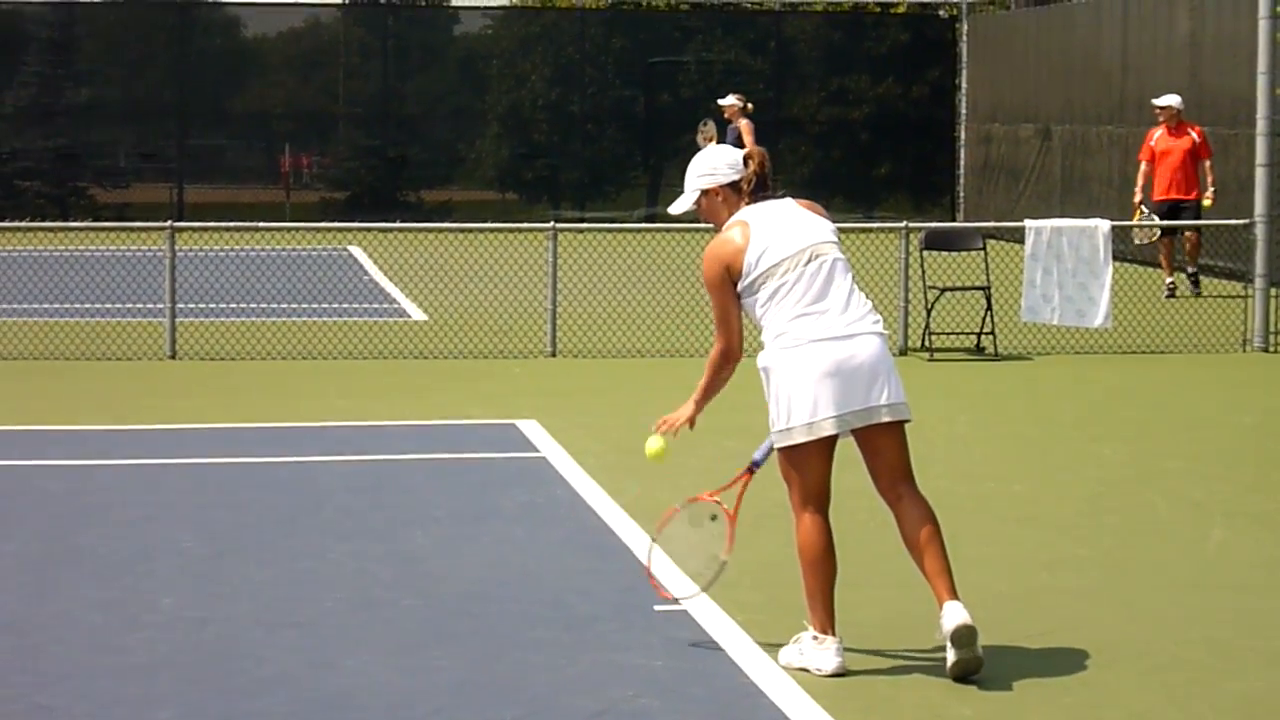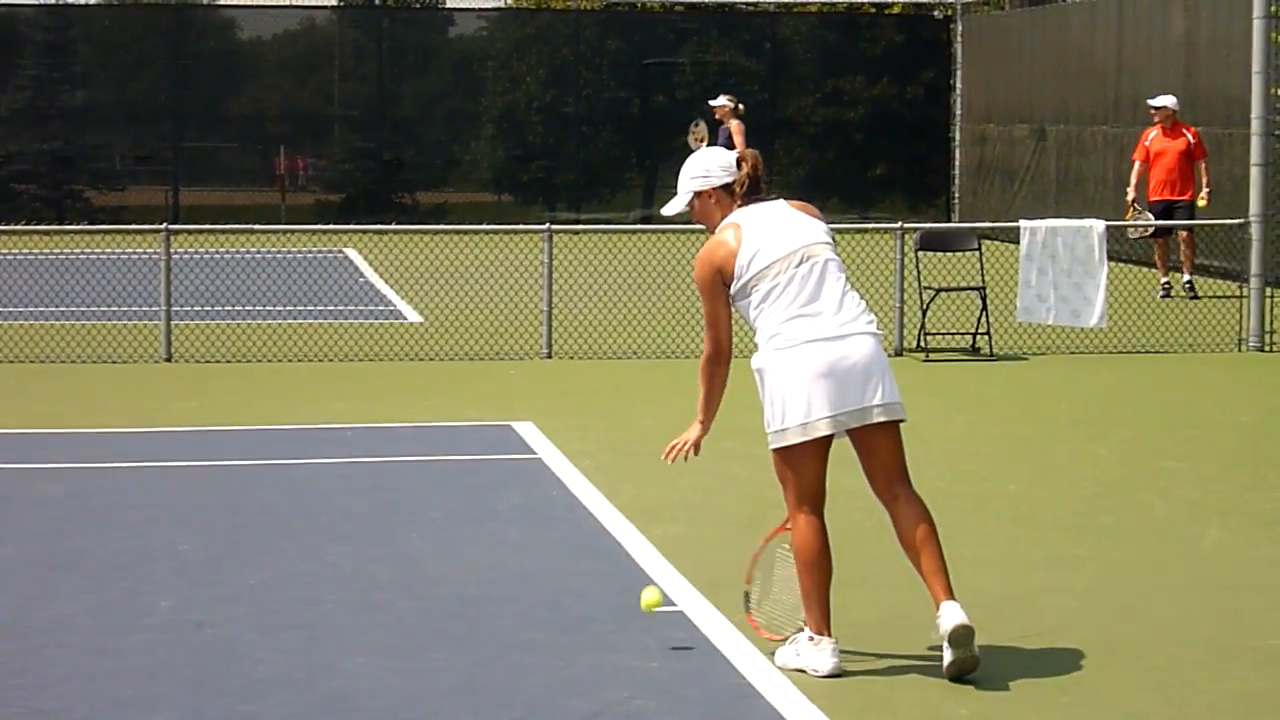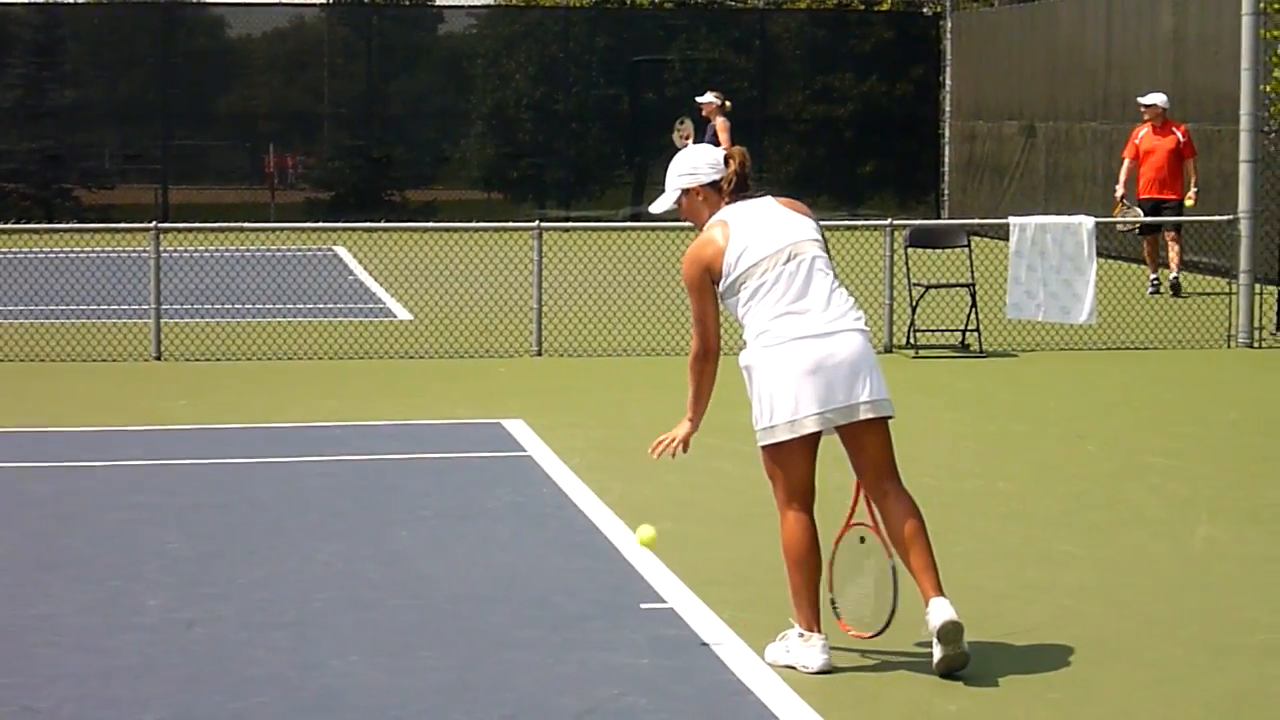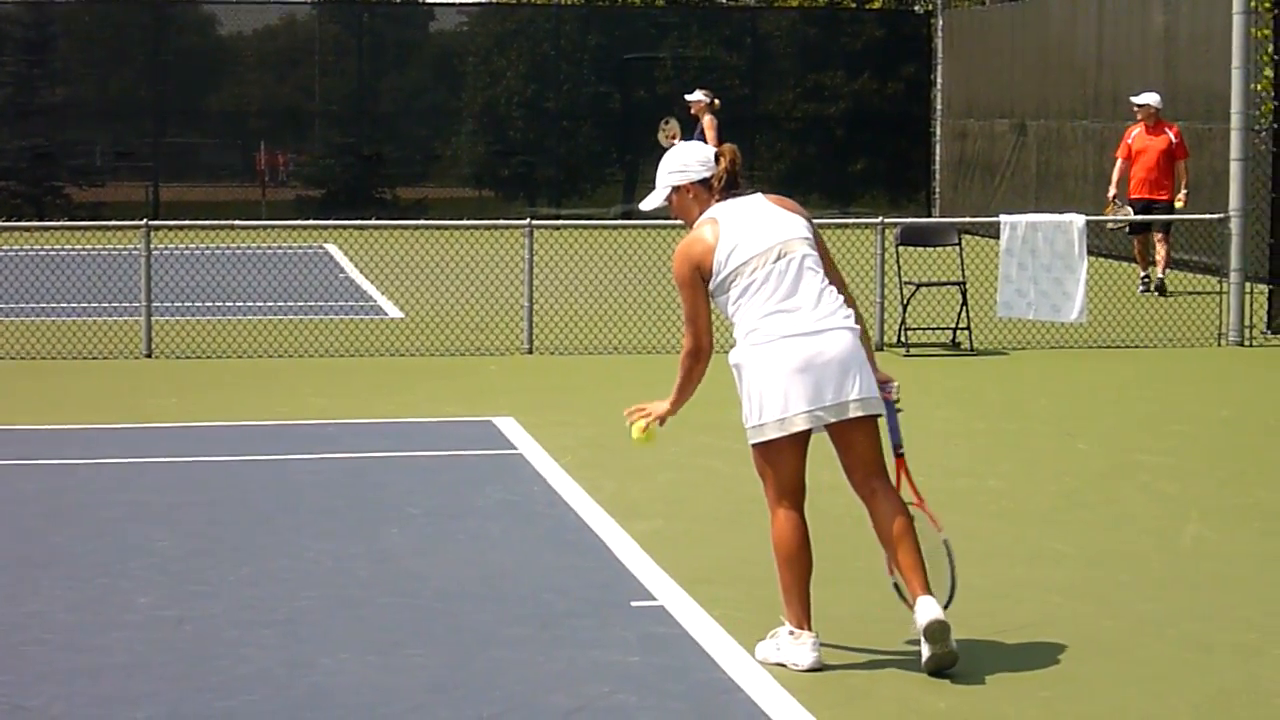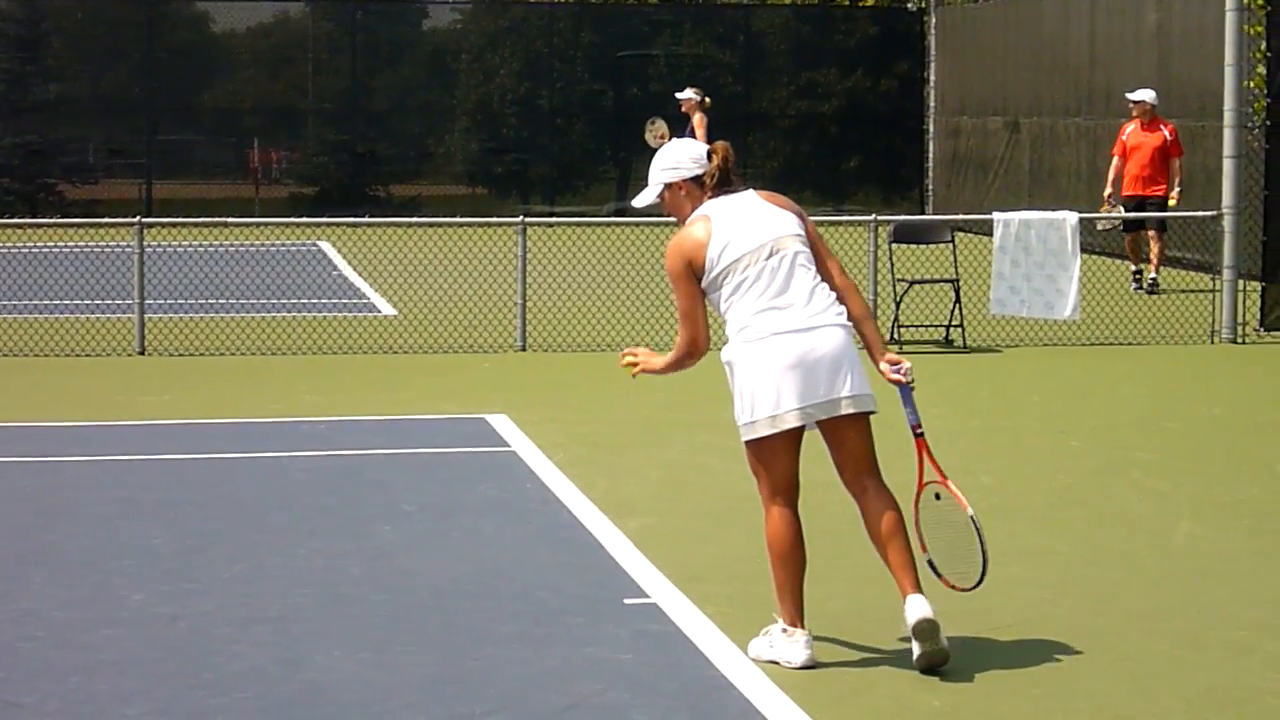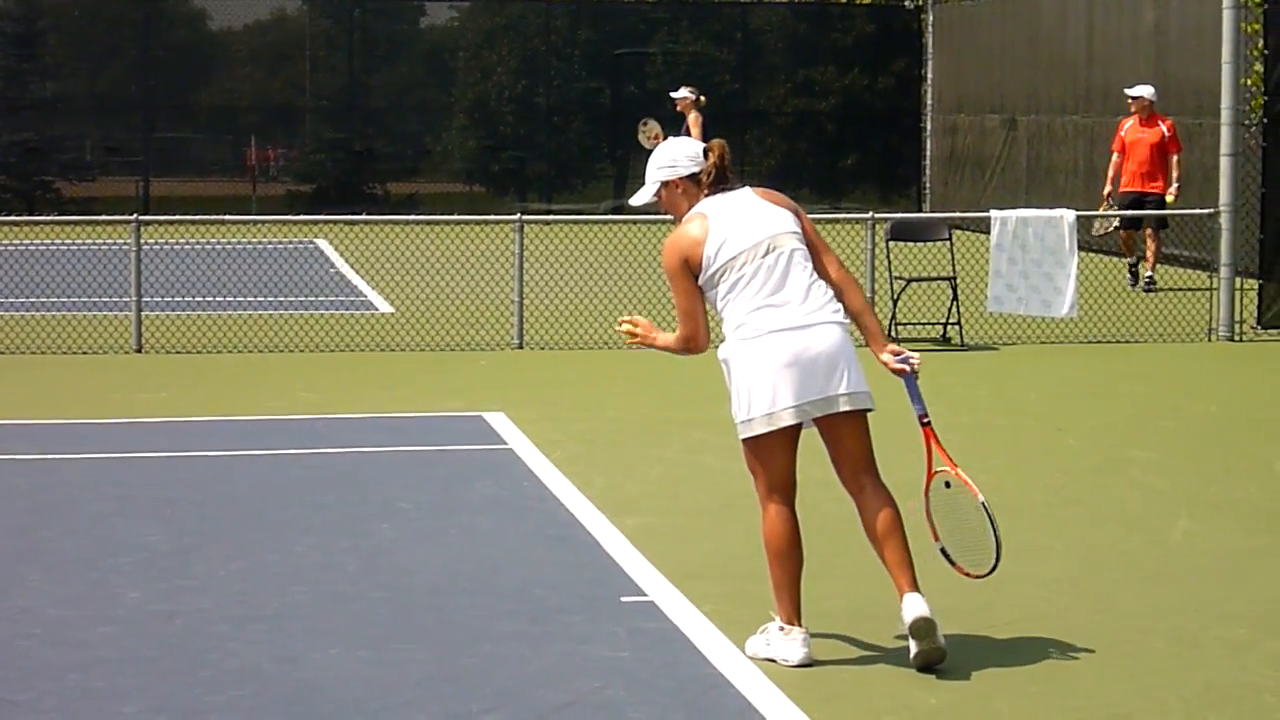
dt=0.1s
person 1, frame 1
left shoulder: (721, 250)
right shoulder: (812, 211)
left elbow: (728, 350)
left wrist: (693, 408)
left hip: (802, 366)
right hip: (867, 349)
left knee: (810, 509)
right knee: (901, 491)
left ankle: (822, 640)
right ankle: (952, 609)
person 1, frame 2
left shoulder: (713, 254)
right shoulder: (804, 212)
left elbow: (718, 353)
left wrist: (701, 427)
left hip: (796, 367)
right hip: (861, 348)
left knee: (805, 509)
right knee: (896, 491)
left ankle: (818, 641)
right ankle: (948, 609)
person 1, frame 3
left shoulder: (701, 251)
right shoulder: (794, 209)
left elbow: (706, 351)
left wrist: (688, 425)
left hip: (784, 364)
right hip: (849, 346)
left knee: (794, 506)
right knee: (885, 487)
left ankle: (808, 638)
right ankle: (937, 605)
person 1, frame 4
left shoulder: (692, 248)
right shoulder: (786, 207)
left elbow: (698, 347)
right elbow: (841, 288)
left wrist: (672, 405)
right wrist: (871, 362)
left hip: (774, 361)
right hip: (839, 344)
left knee: (786, 503)
right knee: (875, 485)
left ankle: (799, 636)
right ankle: (925, 604)
person 1, frame 5
left shoulder: (684, 244)
right shoulder: (779, 203)
left elbow: (694, 345)
right elbow: (839, 281)
left wrist: (657, 361)
right wrist: (881, 353)
left hip: (766, 358)
right hip: (831, 343)
left knee: (779, 501)
right knee: (867, 484)
left ankle: (791, 634)
right ankle: (915, 602)
person 1, frame 6
left shoulder: (682, 242)
right shoulder: (776, 200)
left elbow: (694, 339)
right elbow: (837, 275)
left wrist: (654, 337)
right wrist: (879, 344)
left hip: (763, 356)
right hip: (828, 340)
left knee: (776, 498)
right knee: (864, 481)
left ankle: (789, 632)
right ankle: (912, 601)
person 2, frame 1
left shoulder: (1195, 132)
right shoulder: (1154, 134)
left elbow: (1205, 162)
right elbow: (1145, 165)
left wrist: (1210, 188)
right wrist: (1139, 190)
left hip: (1189, 196)
right hip: (1162, 197)
left knee: (1192, 235)
right knee: (1165, 240)
left ankle: (1192, 270)
right ankle: (1169, 283)
person 2, frame 2
left shoulder: (1190, 133)
right shoulder: (1149, 135)
left elbow: (1200, 163)
right elbow: (1139, 164)
left wrist: (1205, 188)
right wrist: (1132, 189)
left hip: (1183, 197)
right hip: (1157, 197)
left knee: (1185, 236)
right knee: (1160, 241)
left ankle: (1188, 280)
right ankle: (1164, 283)
person 2, frame 3
left shoulder: (1179, 132)
right shoulder: (1139, 133)
left elbow: (1189, 162)
right elbow: (1128, 161)
left wrist: (1193, 188)
right wrist: (1121, 186)
left hip: (1172, 196)
right hip: (1146, 195)
left knee: (1172, 235)
right knee: (1149, 239)
left ankle: (1174, 278)
right ankle: (1154, 278)
person 2, frame 4
left shoulder: (1172, 132)
right shoulder: (1132, 132)
left elbow: (1180, 164)
right elbow: (1121, 161)
left wrist: (1183, 190)
right wrist: (1113, 186)
left hip: (1163, 196)
right hip: (1137, 195)
left knee: (1161, 236)
right knee: (1139, 238)
left ankle: (1160, 278)
right ankle: (1144, 276)
person 2, frame 5
left shoulder: (1167, 129)
right shoulder: (1127, 129)
left elbow: (1175, 161)
right elbow: (1117, 159)
left wrist: (1176, 188)
right wrist: (1109, 185)
left hip: (1157, 193)
right hip: (1130, 192)
left knee: (1154, 234)
right knee: (1130, 235)
left ankle: (1153, 277)
right ankle: (1136, 270)
person 2, frame 6
left shoulder: (1165, 125)
right shoulder: (1126, 125)
left elbow: (1174, 157)
right elbow: (1117, 156)
left wrist: (1174, 184)
right wrist: (1109, 183)
left hip: (1155, 189)
right hip: (1128, 188)
left knee: (1151, 232)
right knee: (1125, 233)
left ankle: (1149, 276)
right ankle: (1132, 261)
